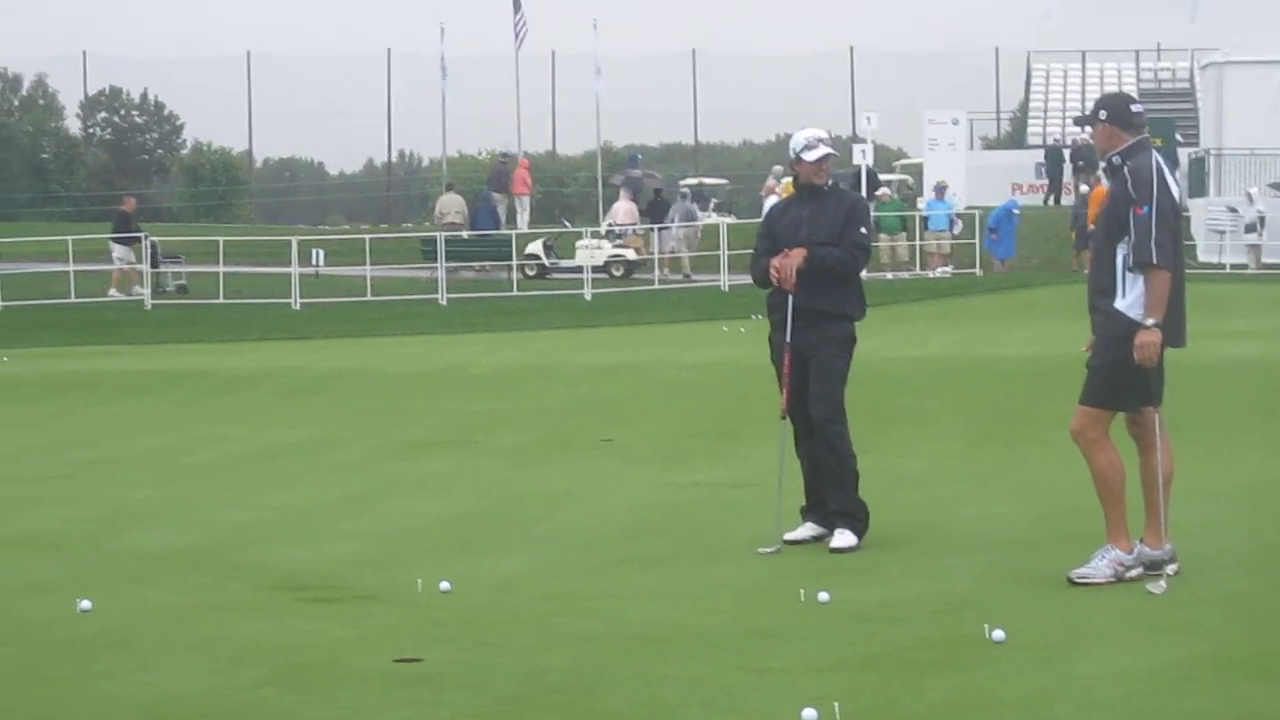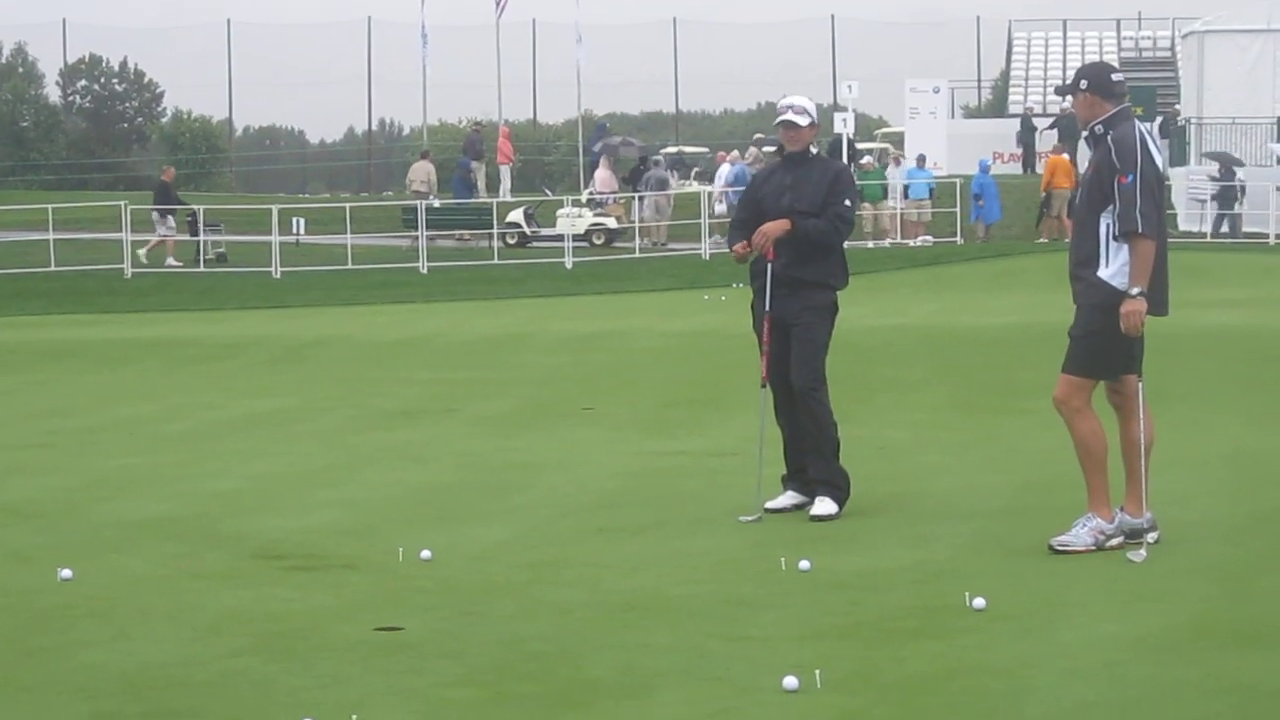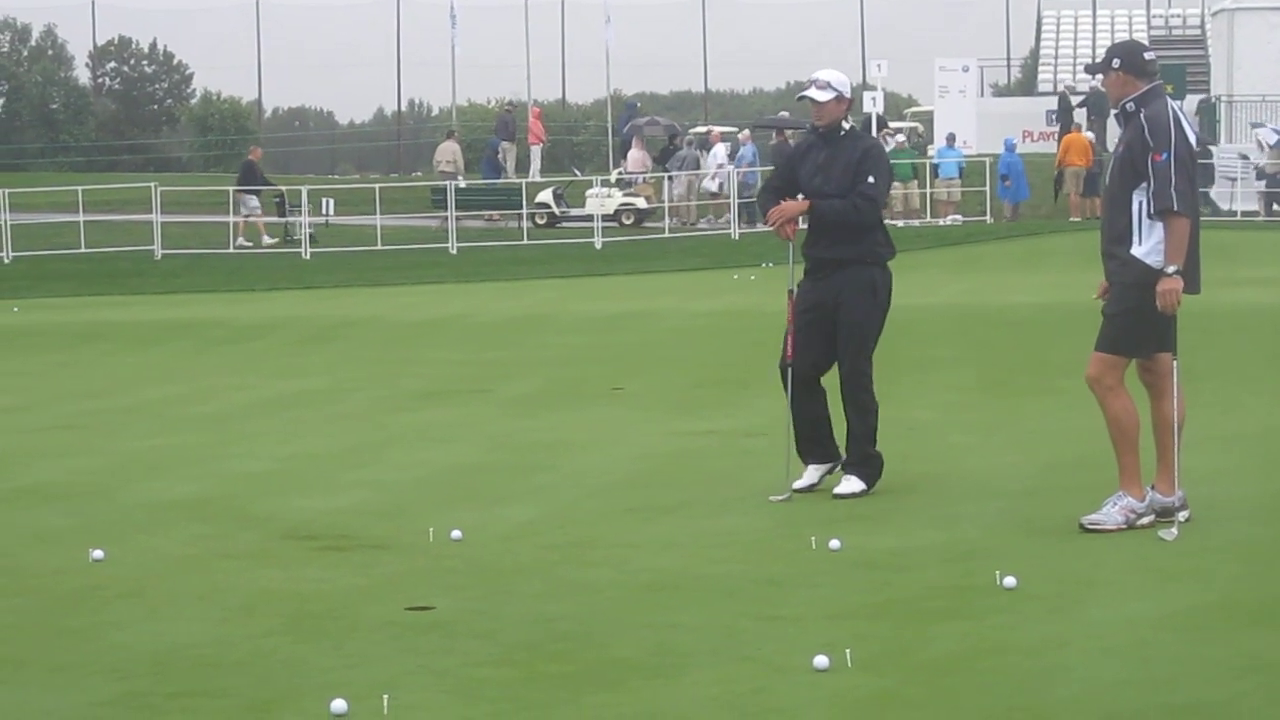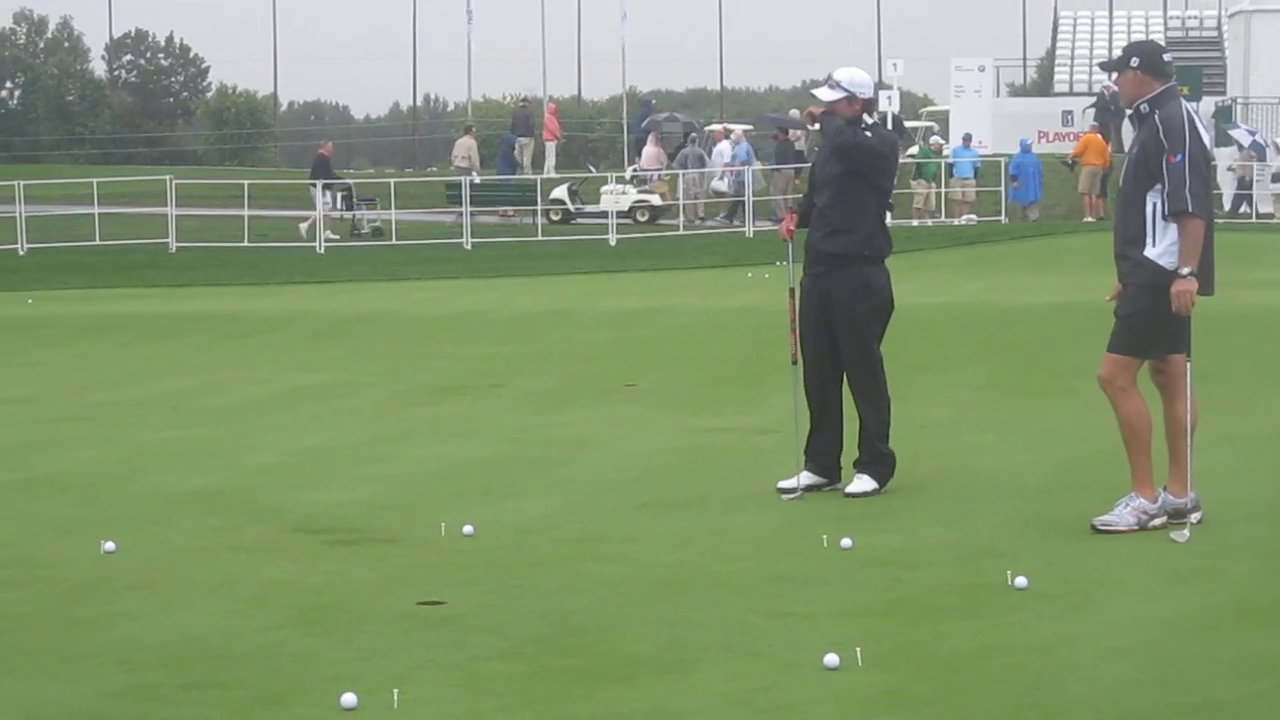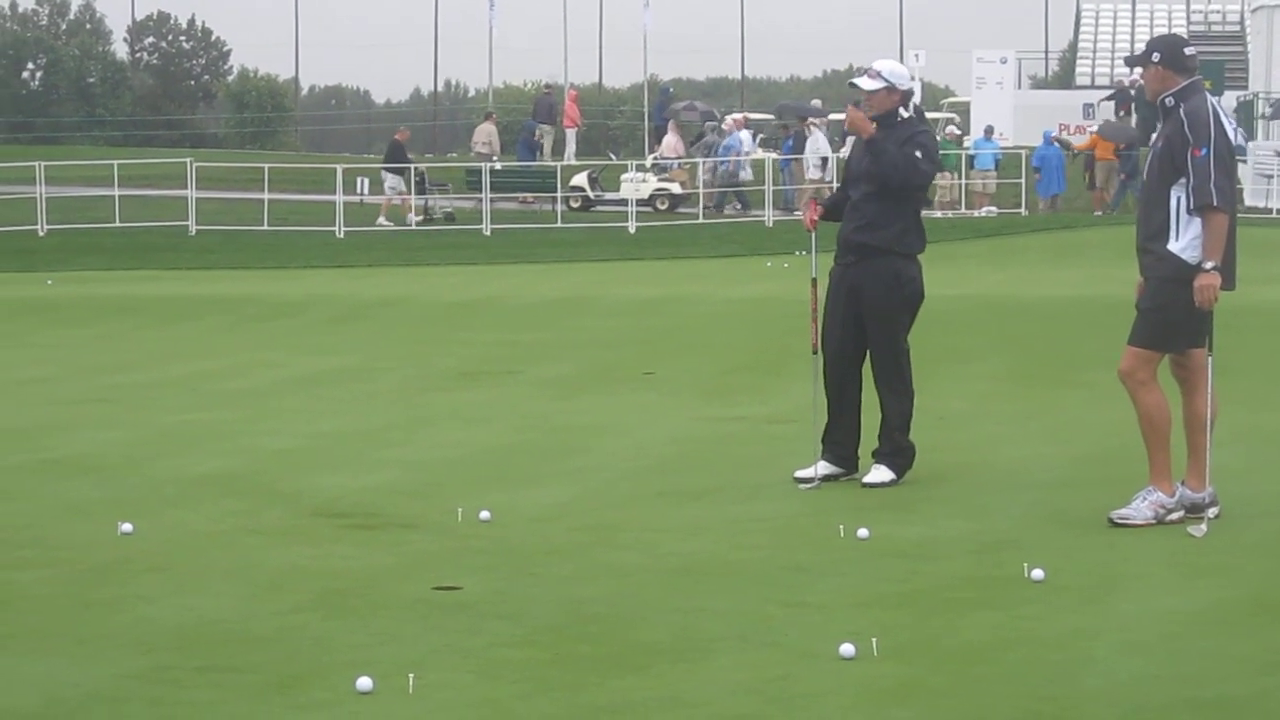
dt=1s
person 1, frame 1
left shoulder: (1142, 173)
right shoulder: (1135, 171)
left elbow: (1158, 256)
left wrist: (1150, 323)
left hip: (1134, 325)
right hip: (1129, 323)
left knee: (1088, 428)
right knee: (1144, 427)
left ankle: (1121, 550)
right ankle: (1155, 547)
person 1, frame 2
left shoulder: (1124, 143)
right shoulder: (1115, 141)
left elbow: (1143, 225)
left wrist: (1136, 293)
left hip: (1116, 293)
right hip: (1110, 292)
left knee: (1070, 397)
right knee: (1123, 397)
left ankle: (1102, 518)
right ankle: (1135, 515)
person 1, frame 3
left shoulder: (1158, 121)
right shoulder: (1144, 120)
left elbow: (1177, 203)
left wrist: (1173, 271)
right wrist: (1119, 271)
left hip: (1151, 272)
right hip: (1141, 271)
left knee: (1103, 375)
right knee: (1156, 376)
left ankle: (1134, 497)
right ankle: (1166, 494)
person 1, frame 4
left shoulder: (1173, 121)
right shoulder: (1156, 121)
left elbow: (1192, 204)
left wrist: (1187, 272)
right wrist: (1131, 274)
left hip: (1164, 274)
right hip: (1153, 272)
left knee: (1116, 376)
right knee: (1169, 378)
left ankle: (1146, 498)
right ankle: (1179, 496)
person 1, frame 5
left shoulder: (1198, 115)
right shoulder: (1181, 115)
left elbow: (1216, 198)
left wrist: (1211, 266)
right wrist: (1154, 270)
left hip: (1186, 269)
right hip: (1175, 267)
left knee: (1136, 369)
right knee: (1189, 373)
left ankle: (1163, 492)
right ankle: (1196, 490)
person 2, frame 1
left shoulder: (850, 204)
right shoulder: (779, 212)
left elbow: (856, 256)
right elbow: (757, 270)
left wrist: (807, 254)
right wrist: (772, 264)
left hip: (831, 326)
right hip: (785, 327)
left knee: (827, 416)
right knee: (801, 421)
left ankle: (849, 518)
right ankle: (818, 513)
person 2, frame 2
left shoulder: (835, 174)
right shoulder: (764, 178)
left elbow: (838, 228)
right elbow: (740, 225)
left wrist: (790, 225)
right wrist: (740, 245)
left hip: (813, 295)
right hip: (769, 295)
left knee: (808, 385)
right knee: (782, 389)
left ankle: (830, 486)
right ankle: (799, 482)
person 2, frame 3
left shoulder: (868, 150)
right shoulder: (804, 150)
left elbow: (865, 209)
right elbow: (771, 192)
left wrist: (808, 207)
right wrist: (781, 215)
left hip: (861, 274)
right hip: (818, 272)
left knee: (854, 373)
right knee: (796, 367)
left ankle: (862, 466)
right ankle: (820, 453)
person 2, frame 4
left shoulder: (880, 142)
right shoulder: (830, 143)
left elbow: (846, 143)
left wrist: (825, 118)
right wrist: (797, 216)
left hip: (859, 273)
right hip: (820, 269)
left knee: (864, 370)
right knee: (818, 372)
left ankle: (875, 466)
right ankle: (821, 464)
person 2, frame 5
left shoulder: (918, 136)
right shoulder: (869, 134)
left elbow: (908, 180)
left wrist: (870, 137)
right wrist: (824, 209)
left hip: (891, 267)
right hip: (850, 261)
left knee: (889, 363)
right knee: (838, 359)
left ankle: (893, 457)
right ankle: (838, 454)
